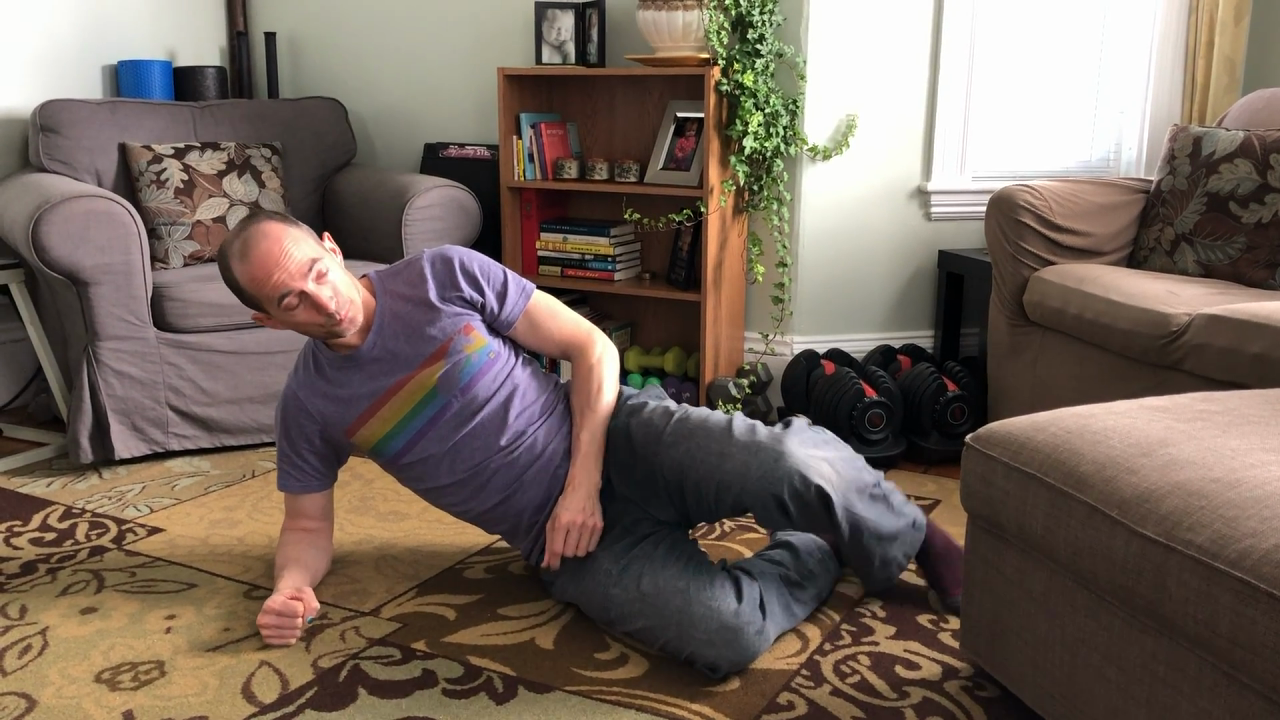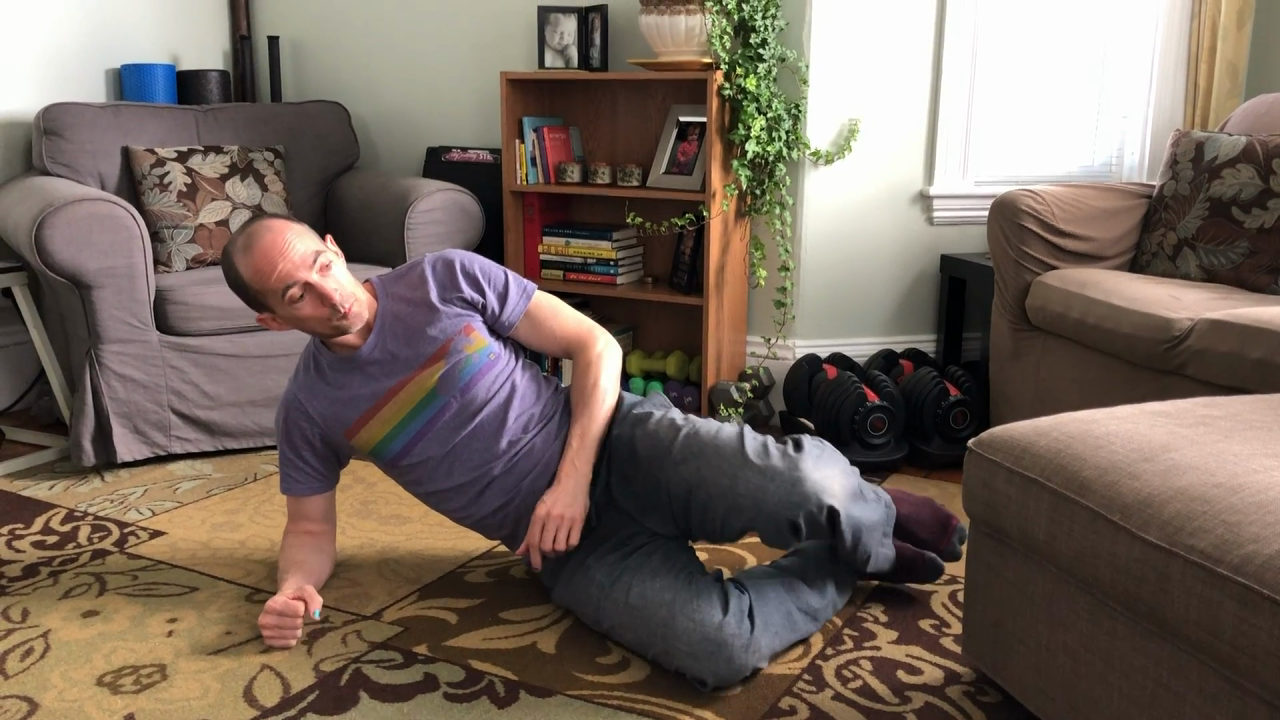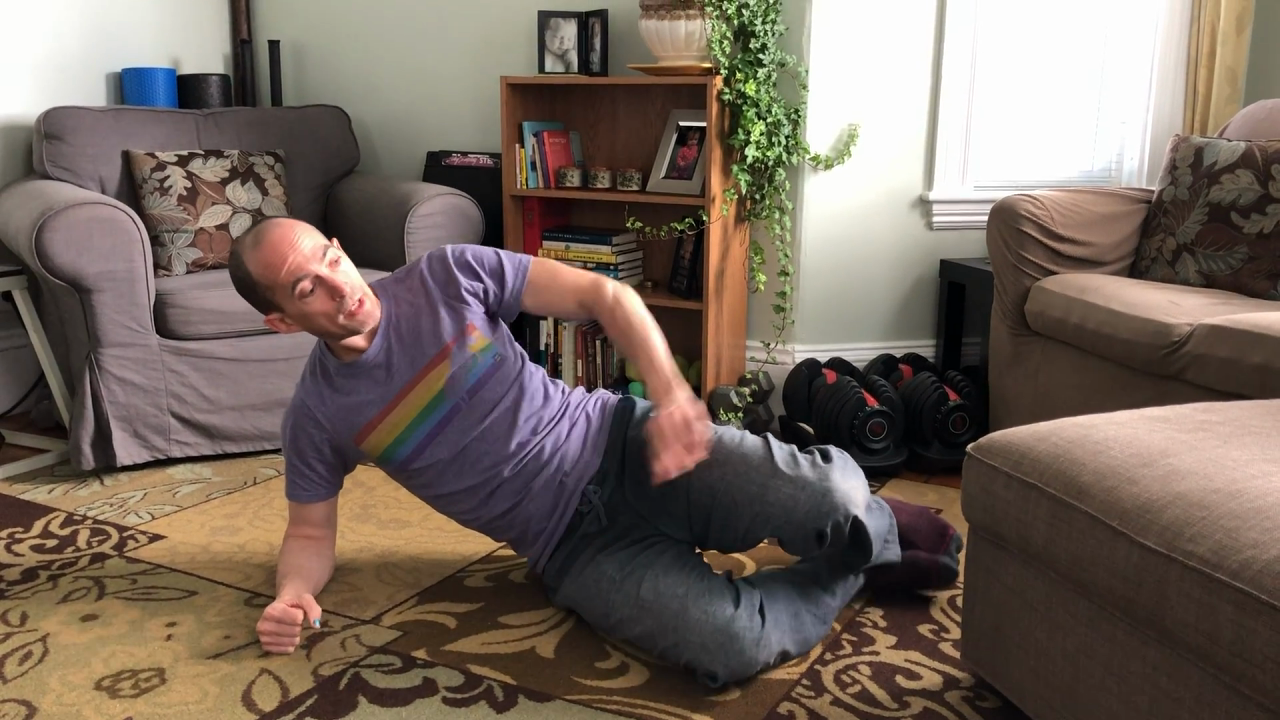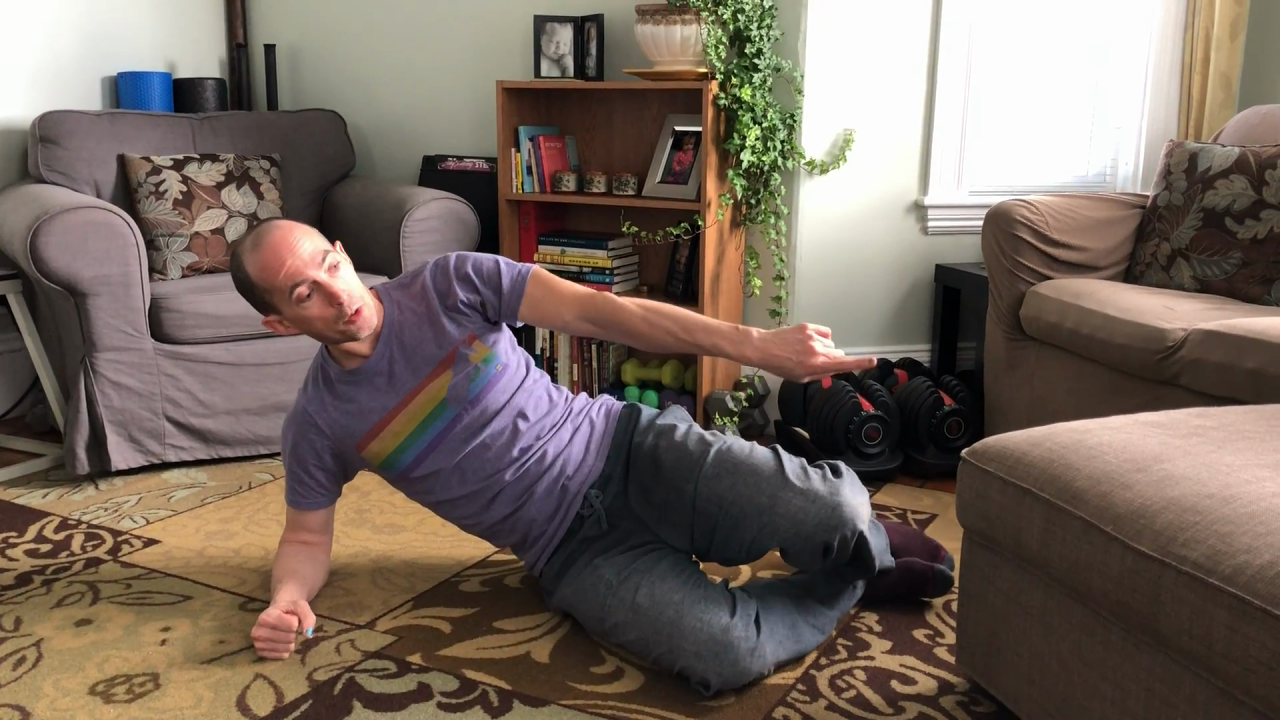
dt=0.5s
person 1, frame 1
left shoulder: (444, 273)
right shoulder: (307, 405)
left elbow: (592, 348)
right elbow: (307, 524)
left wrist: (583, 481)
right wrist: (290, 587)
left hip: (623, 437)
right hip: (560, 534)
left knee: (790, 464)
right knee: (726, 634)
left ankle: (897, 537)
right ankle: (820, 554)
person 1, frame 2
left shoulder: (446, 278)
right shoulder: (309, 408)
left elbow: (596, 347)
right elbow: (311, 527)
left wrist: (572, 477)
right wrist: (294, 588)
left hip: (620, 446)
right hip: (571, 546)
left knee: (799, 485)
right knee: (719, 649)
left ankle: (870, 518)
right ankle: (846, 562)
person 1, frame 3
left shoulder: (447, 275)
right shoulder: (316, 416)
left elbow: (602, 295)
right elbow: (310, 532)
left wrist: (669, 389)
right wrist: (291, 594)
left hip: (620, 447)
right hip: (573, 542)
left knee: (826, 498)
right knee: (728, 645)
left ankle: (870, 526)
right ankle: (852, 570)
person 1, frame 4
left shoulder: (448, 284)
right shoulder: (317, 422)
left elbow: (599, 313)
right elbow: (306, 537)
left wrist: (755, 344)
right wrist: (285, 599)
left hip: (630, 450)
right hip: (573, 548)
left knee: (830, 513)
right knee: (725, 655)
left ankle: (863, 540)
right ankle: (852, 581)
